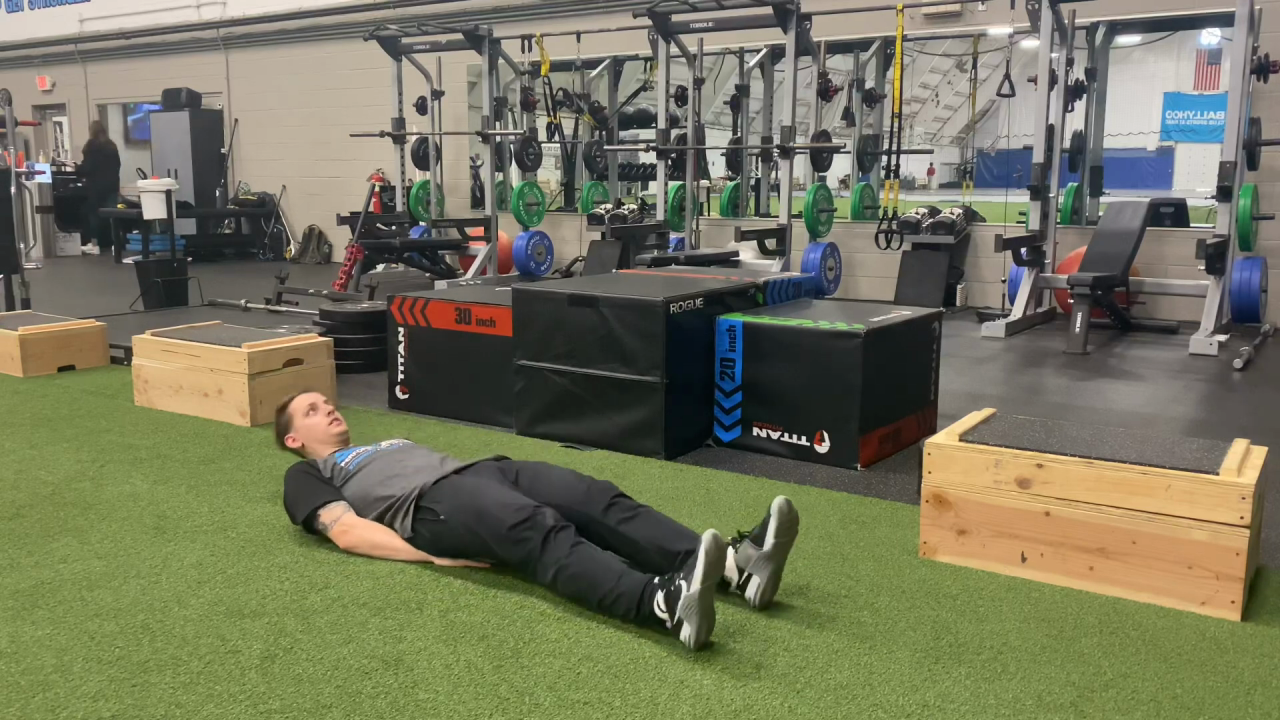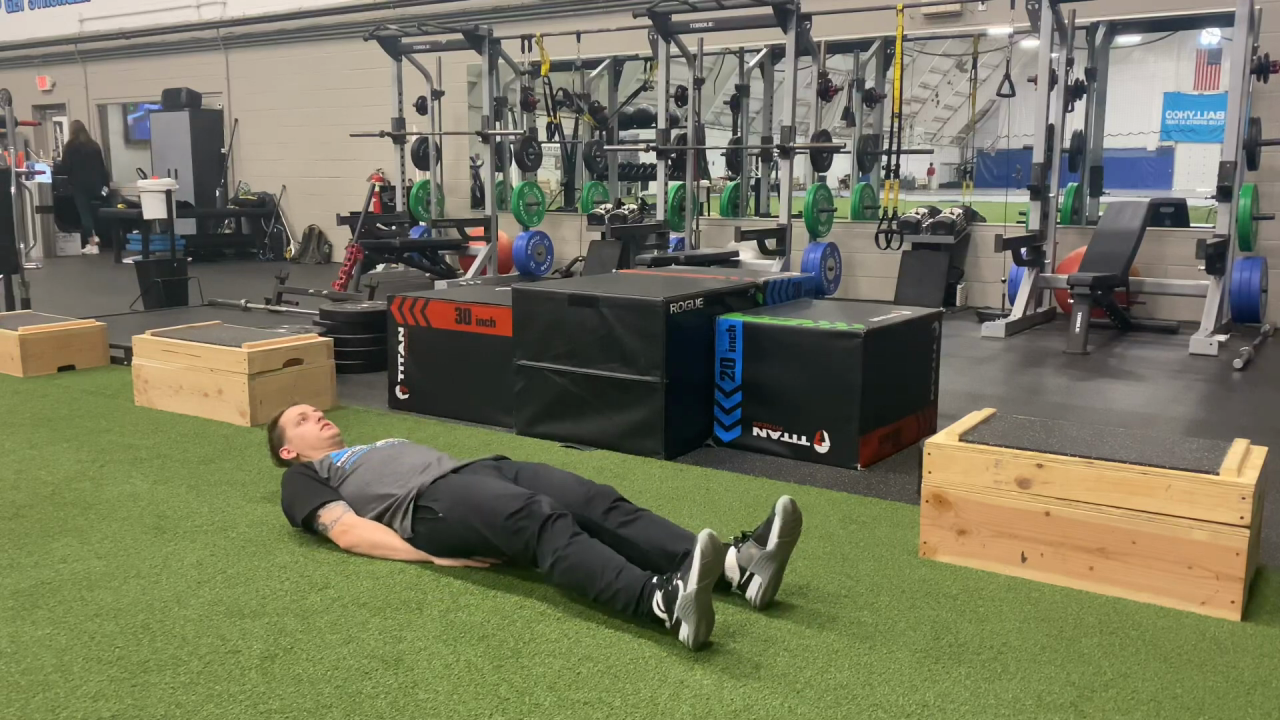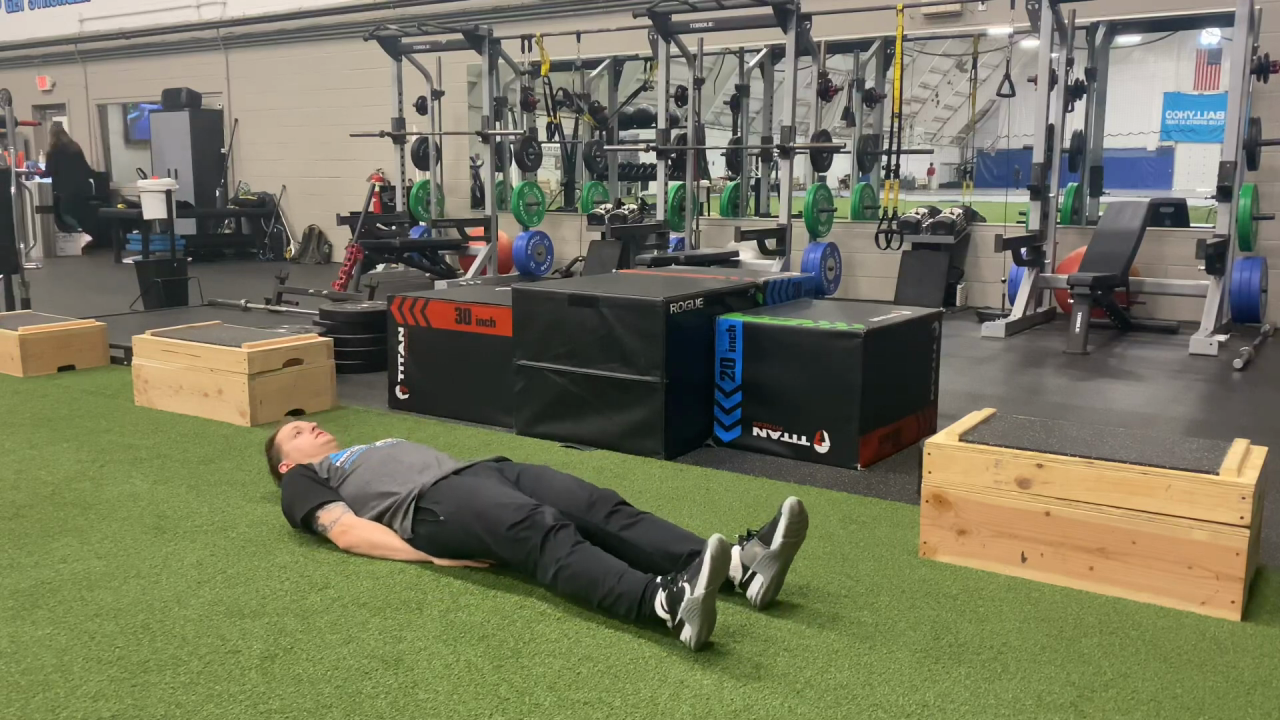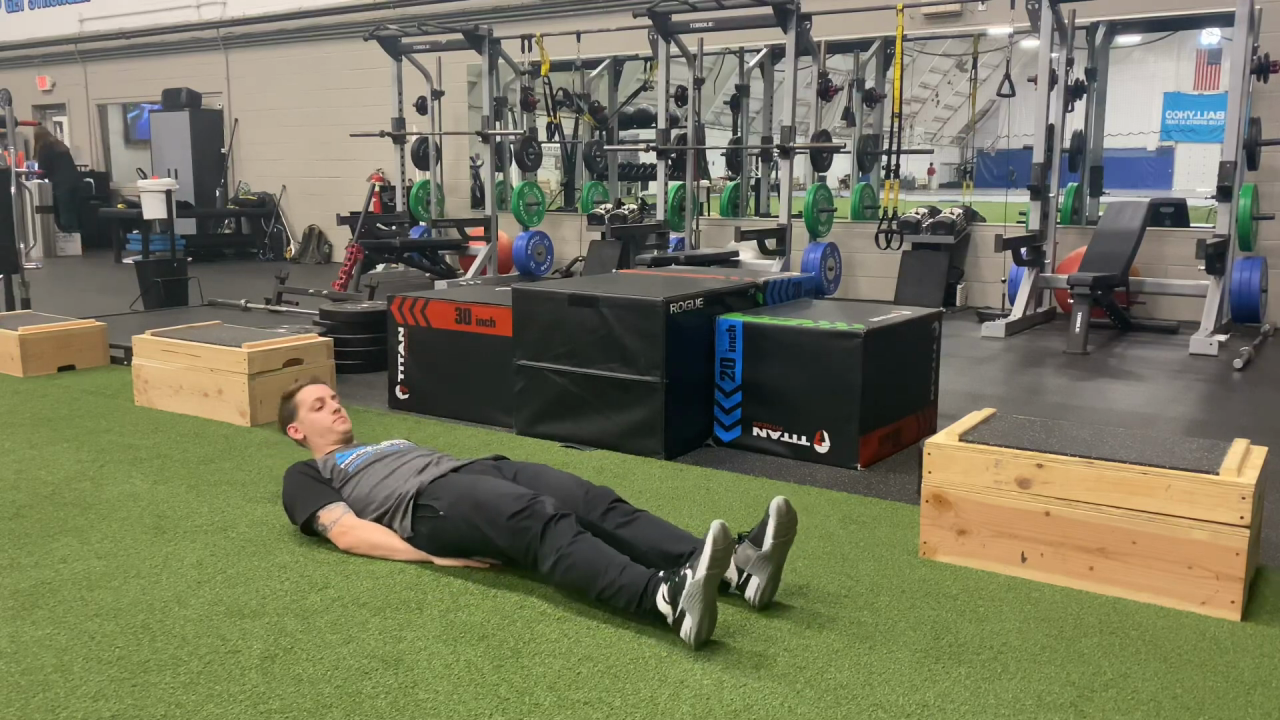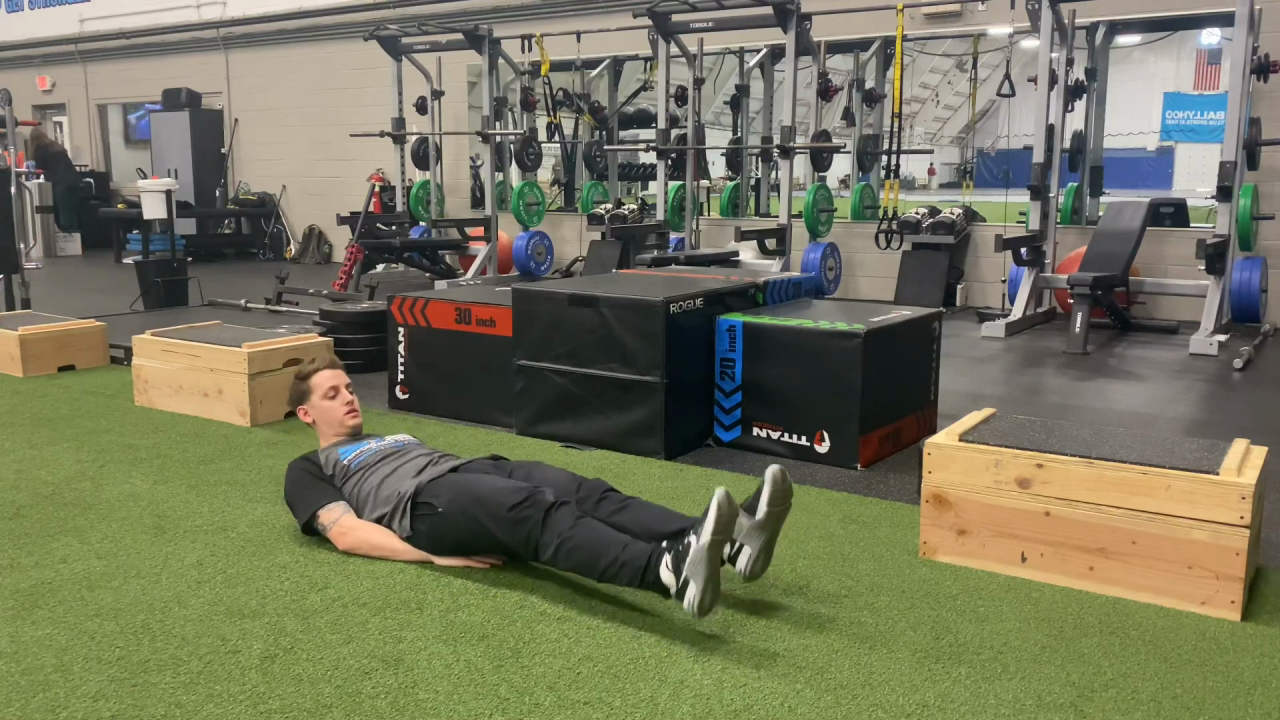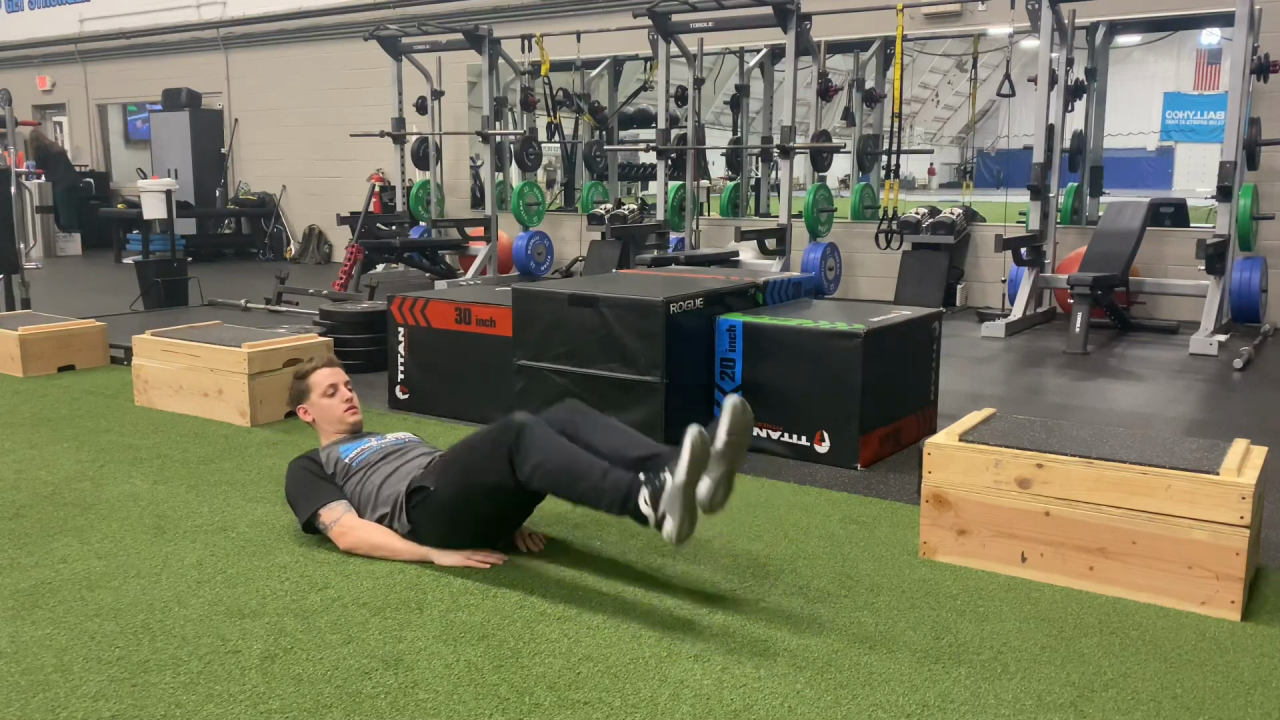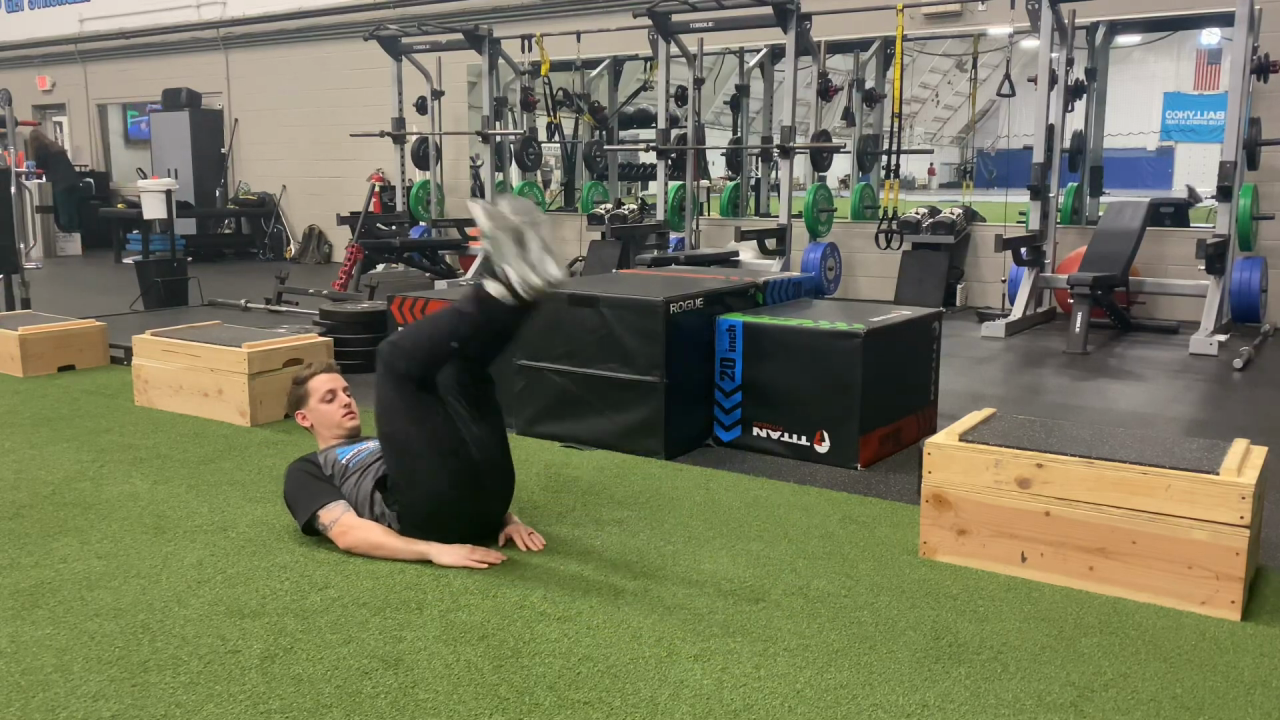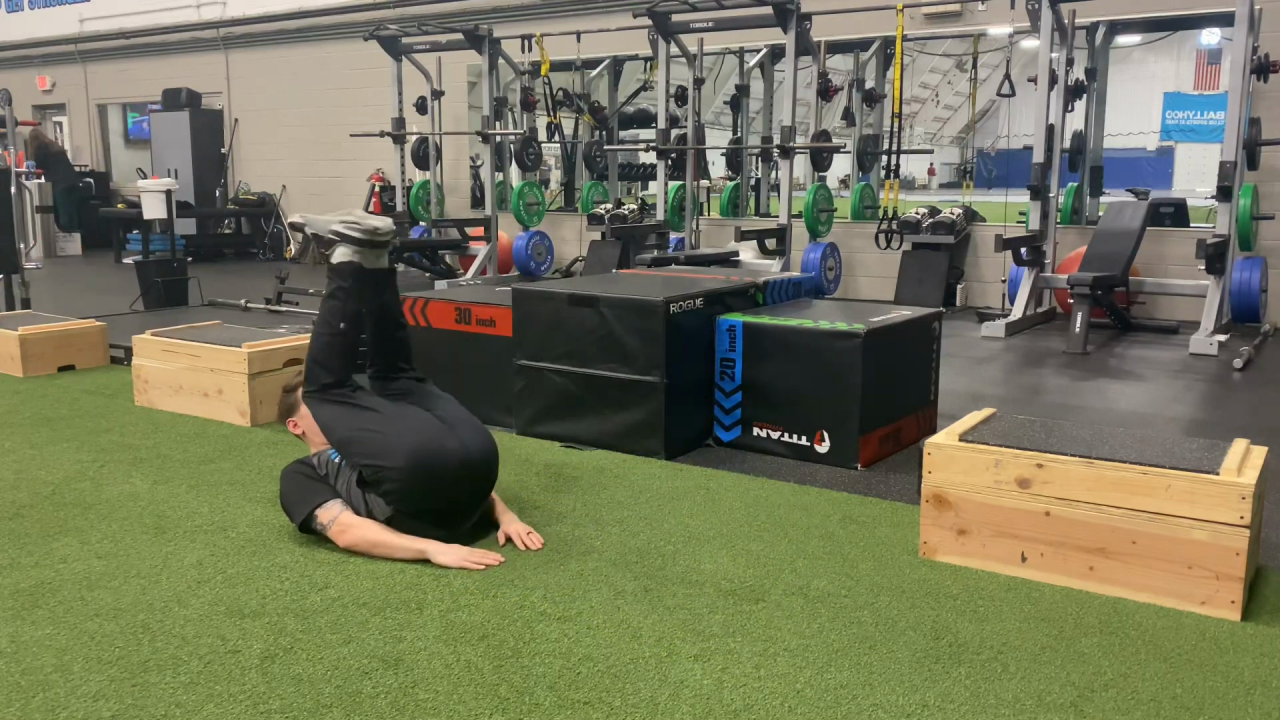
dt=0.4s
person 1, frame 1
left shoulder: (389, 443)
right shoulder: (306, 478)
right elbow: (347, 532)
right wrist: (433, 555)
right hip: (431, 504)
left knee: (599, 502)
right knee: (544, 533)
left ankle: (734, 565)
right ankle: (666, 603)
person 1, frame 2
left shoulder: (382, 446)
right shoulder: (305, 480)
right elbow: (348, 532)
right wrist: (433, 555)
right hip: (430, 504)
left knee: (599, 505)
right knee: (542, 522)
left ankle: (736, 564)
right ankle: (664, 601)
person 1, frame 3
left shoulder: (380, 448)
right shoulder: (305, 481)
right elbow: (347, 532)
right wrist: (434, 556)
right hip: (431, 501)
left knee: (602, 509)
right knee: (542, 532)
left ankle: (741, 564)
right ankle: (666, 602)
person 1, frame 4
left shoulder: (389, 444)
right shoulder: (307, 477)
right elbow: (347, 532)
right wrist: (433, 554)
right hip: (429, 504)
left knee: (595, 504)
right knee: (541, 522)
left ankle: (734, 565)
right ankle: (668, 598)
person 1, frame 5
left shoulder: (394, 438)
right shoulder: (309, 471)
right elbow: (346, 533)
left wrist: (509, 539)
right wrist: (434, 554)
right hip: (425, 508)
left knee: (585, 494)
right knee: (540, 510)
left ankle: (724, 539)
right ankle: (671, 570)
person 1, frame 6
left shoulder: (393, 436)
right shoulder: (311, 468)
right elbow: (348, 533)
left wrist: (509, 518)
right wrist: (434, 553)
left hip: (476, 509)
right hip: (428, 515)
left knee: (567, 418)
right knee: (519, 434)
left ankle: (681, 478)
right ankle: (653, 503)
person 1, frame 7
left shoulder: (380, 447)
right shoulder: (308, 472)
right elbow: (346, 533)
left wrist: (507, 517)
right wrist: (432, 550)
left hip: (482, 503)
right hip: (432, 514)
left knee: (461, 364)
right knee: (400, 358)
left ankle: (518, 289)
right ankle: (507, 285)
person 1, frame 8
right shoulder: (303, 474)
right elbow: (345, 531)
left wrist: (505, 514)
right wrist: (431, 549)
left knee: (393, 378)
right knee: (325, 388)
left ankle: (368, 257)
right ankle: (352, 256)
